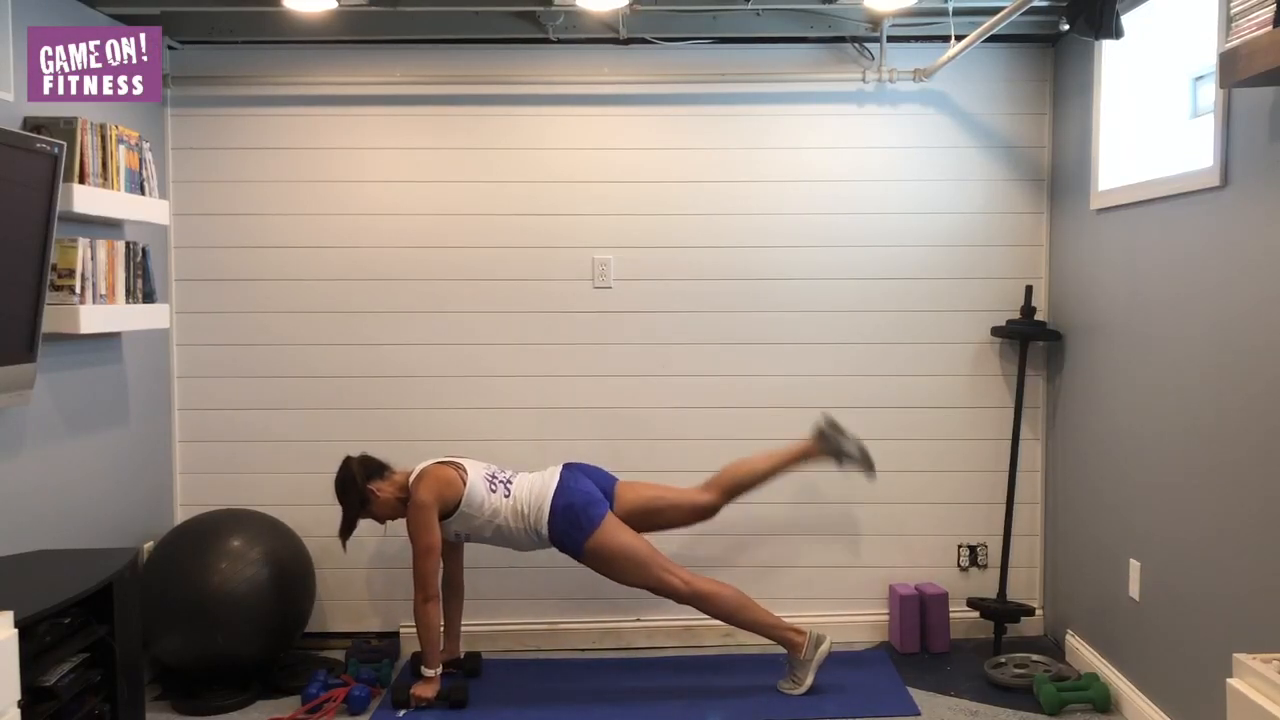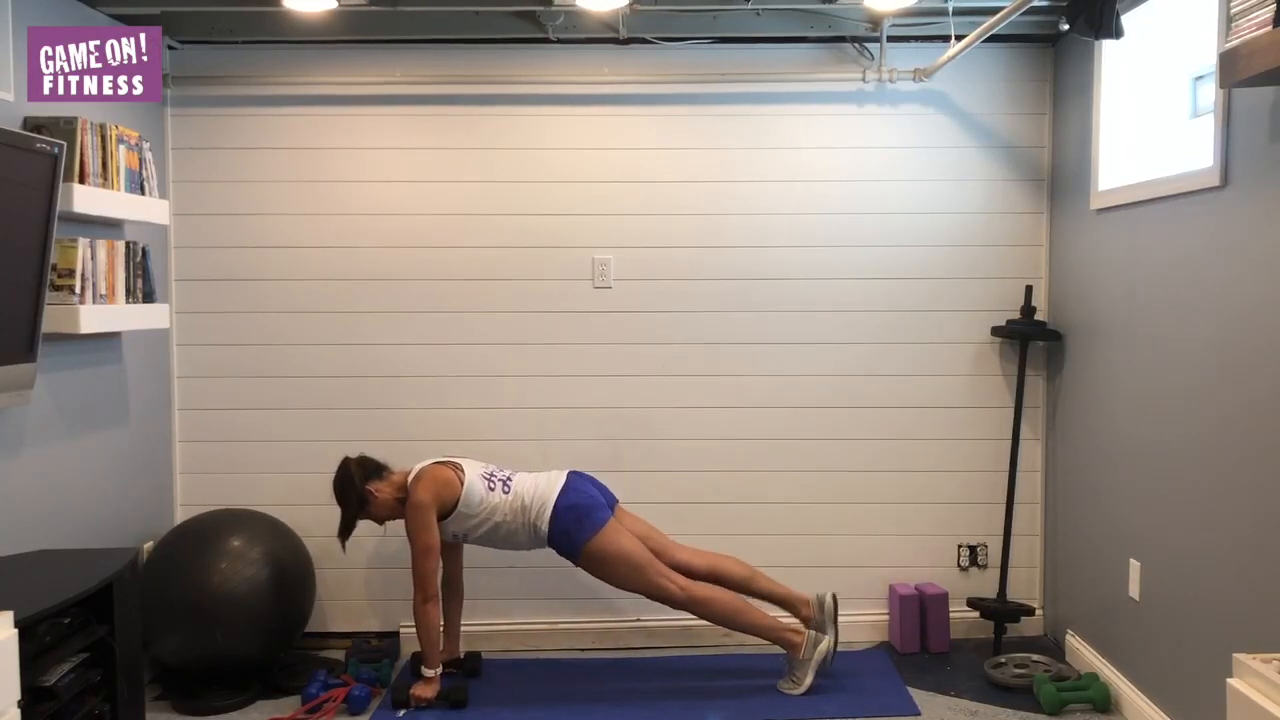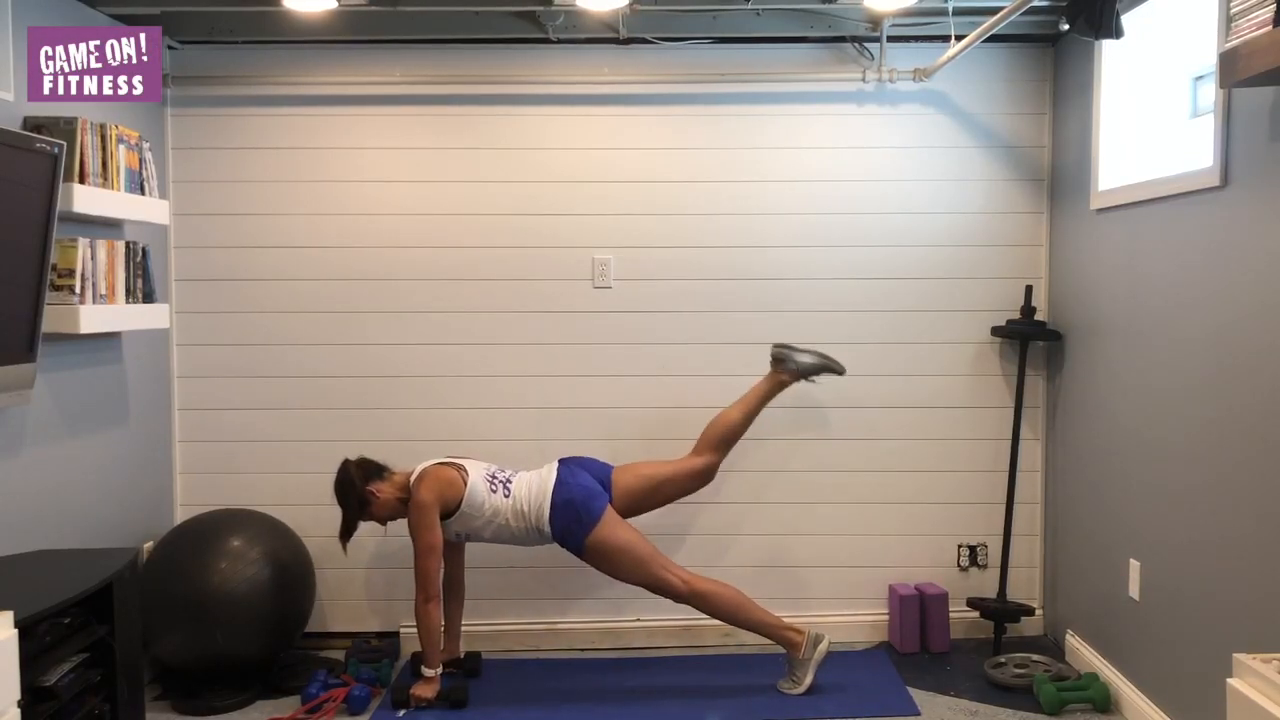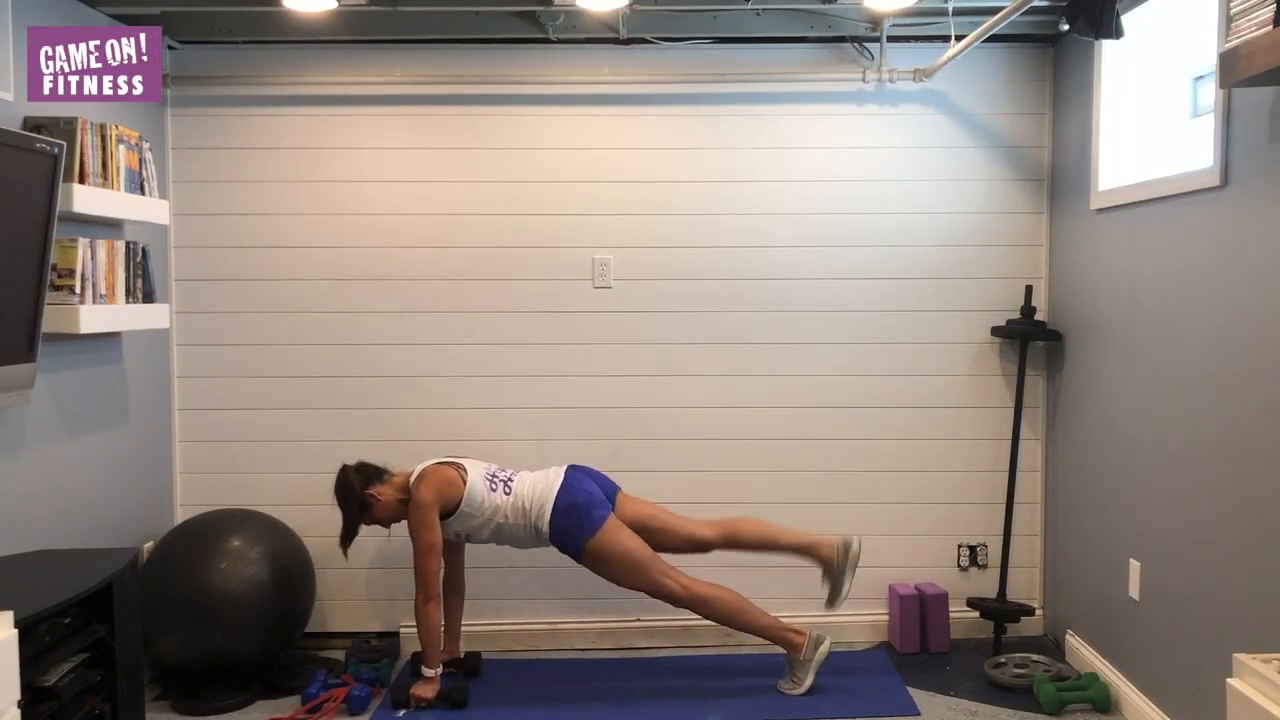
dt=0.5s
person 1, frame 1
left shoulder: (421, 496)
right shoulder: (441, 483)
left elbow: (428, 594)
right elbow: (453, 579)
left wrist: (431, 673)
right wrist: (452, 648)
left hip: (565, 509)
right hip: (572, 484)
left knee: (677, 583)
right knee: (707, 497)
left ankle: (799, 643)
right ankle: (818, 444)
person 1, frame 2
left shoulder: (418, 496)
right shoulder: (435, 482)
left elbow: (427, 595)
right elbow: (452, 582)
left wrist: (430, 673)
right wrist: (451, 649)
left hip: (564, 513)
right hip: (571, 492)
left knee: (673, 587)
right knee: (687, 562)
left ankle: (797, 641)
right ankle: (806, 608)
person 1, frame 3
left shoulder: (422, 496)
right shoulder: (437, 480)
left elbow: (429, 595)
right elbow: (453, 582)
left wrist: (430, 674)
right wrist: (451, 648)
left hip: (566, 506)
right hip: (570, 480)
left knee: (675, 583)
right knee: (701, 464)
left ankle: (797, 641)
right ankle: (780, 374)
person 1, frame 4
left shoulder: (422, 496)
right shoulder: (438, 484)
left elbow: (429, 595)
right elbow: (453, 579)
left wrist: (430, 673)
right wrist: (452, 650)
left hip: (566, 510)
right hip: (571, 487)
left knee: (674, 586)
right knee: (707, 535)
left ankle: (798, 641)
right ankle: (825, 549)
